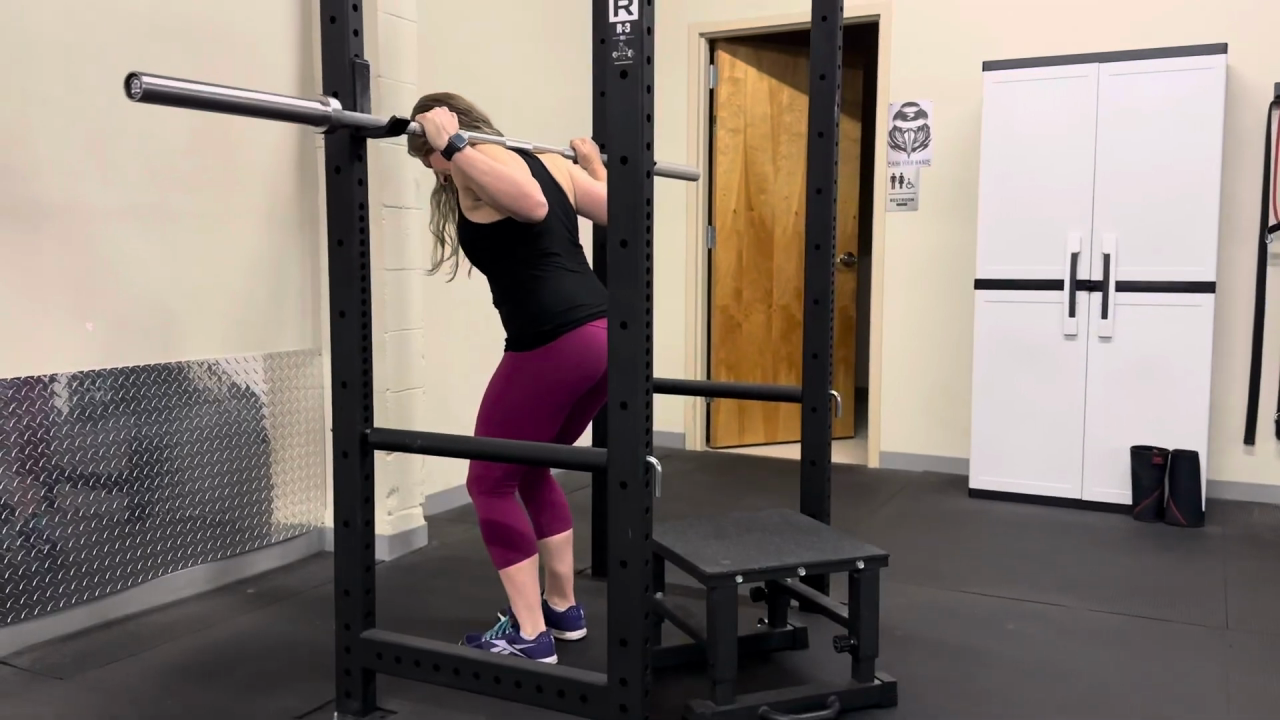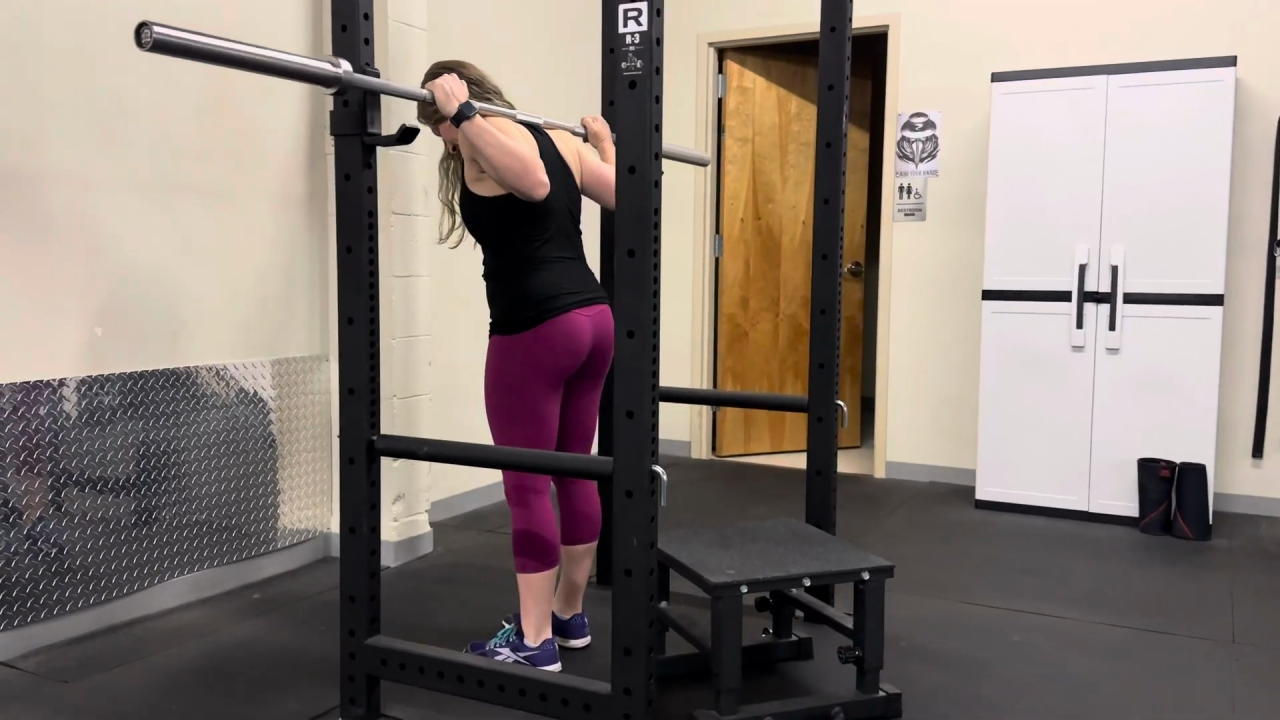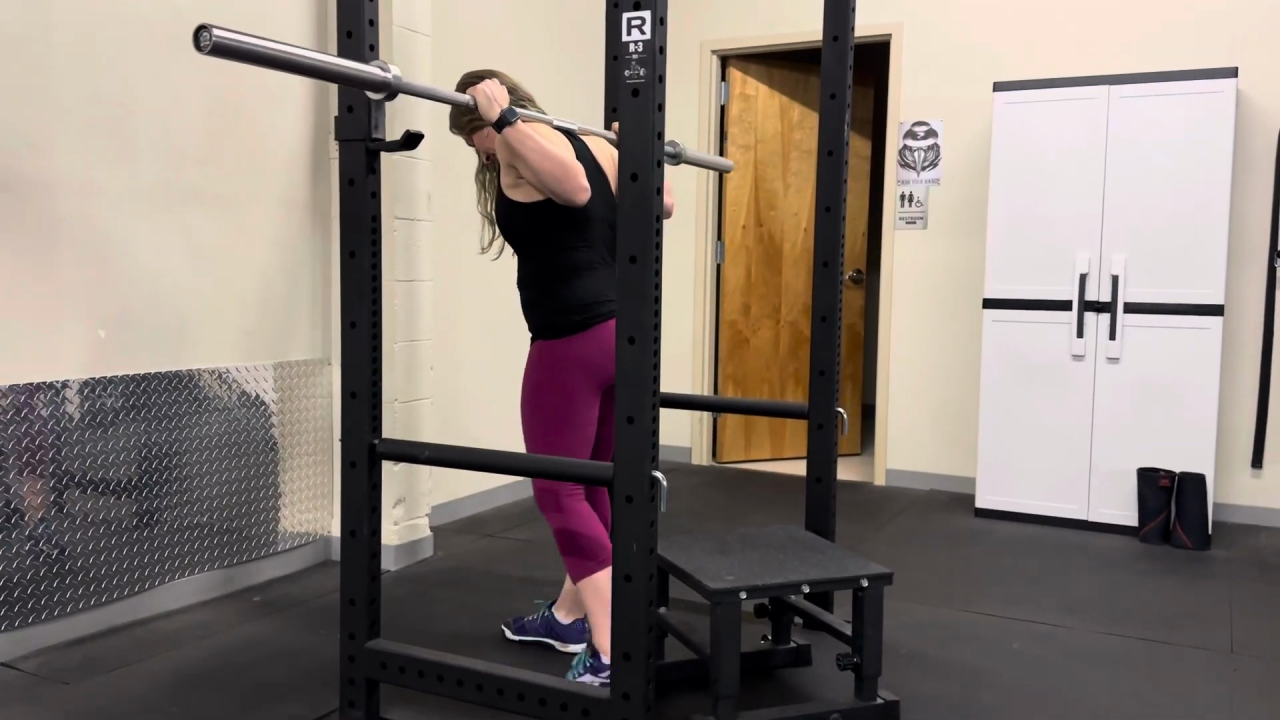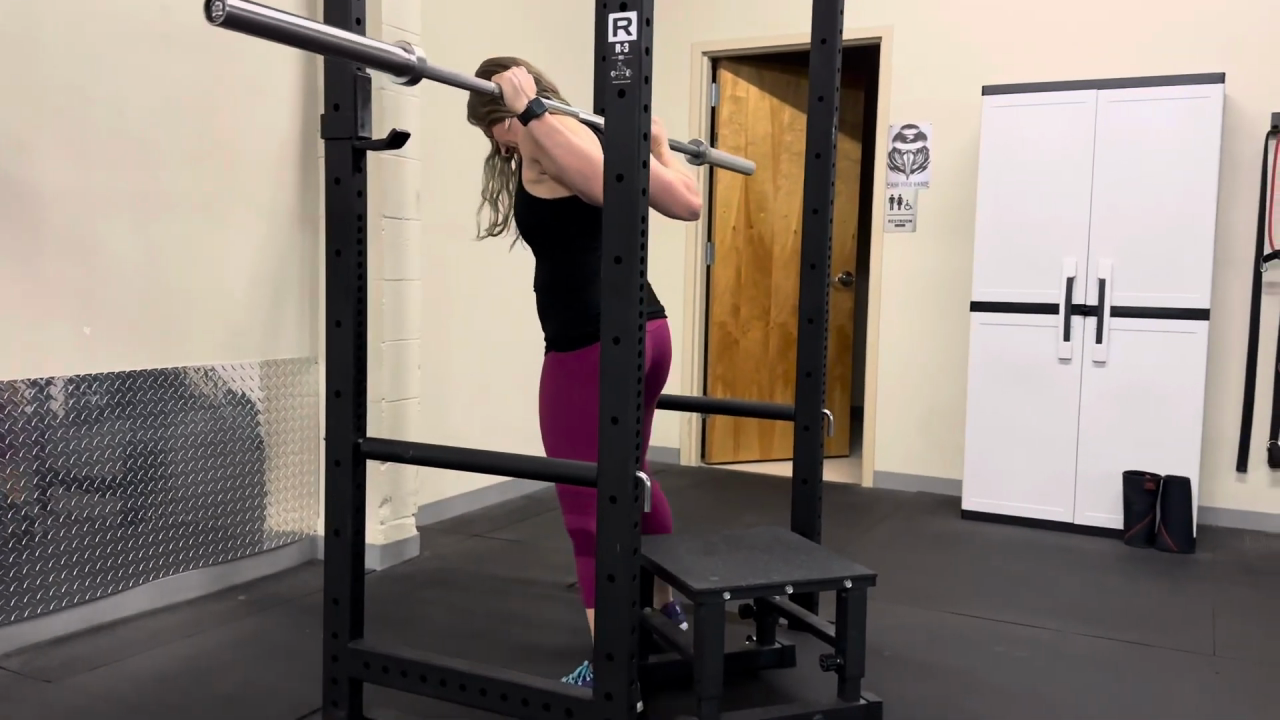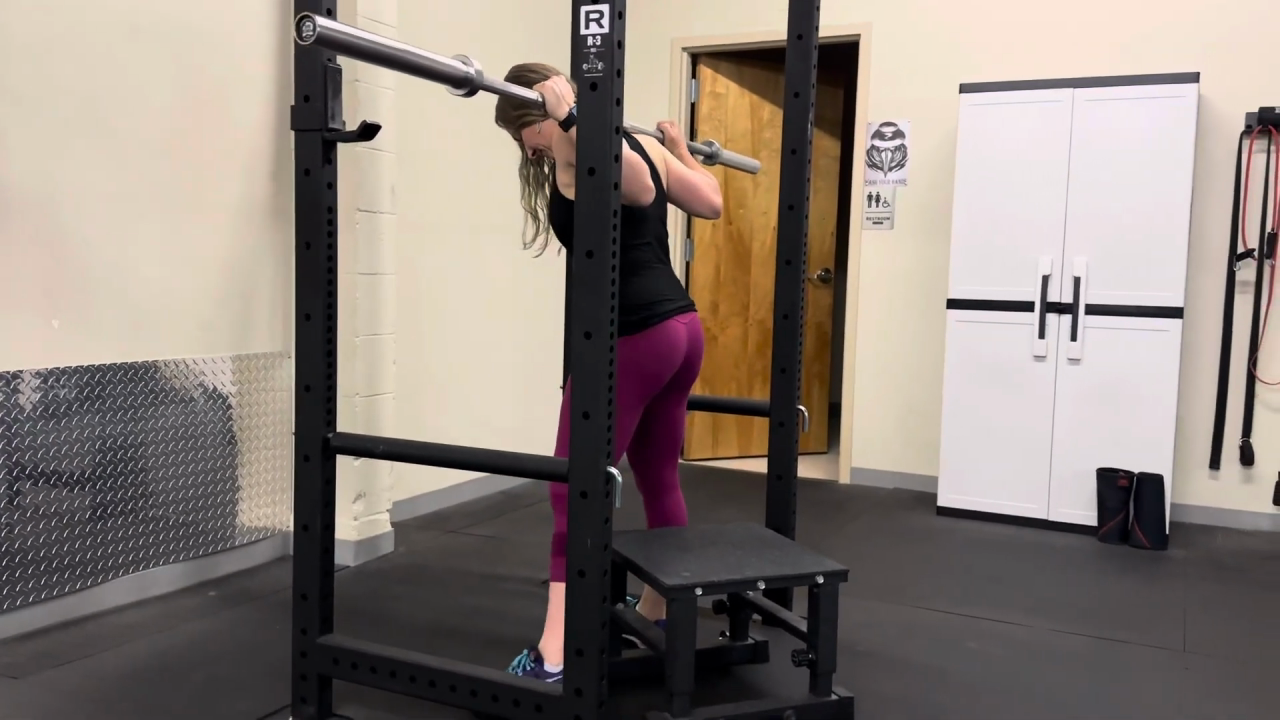
dt=0.7s
person 1, frame 1
left shoulder: (473, 164)
right shoulder: (548, 160)
left elbow: (532, 206)
left wrist: (450, 145)
right wrist: (595, 166)
left hip: (553, 346)
right hip: (602, 335)
left knee: (490, 483)
right knee: (530, 471)
left ankle: (529, 634)
right ankle: (563, 606)
person 1, frame 2
left shoulder: (485, 135)
right shoulder: (559, 138)
left elbow: (532, 183)
left wrist: (461, 115)
right wrist: (604, 143)
left hip: (535, 332)
right hip: (594, 320)
left knee: (528, 486)
right knee: (575, 474)
left ankle: (534, 641)
right ankle: (569, 614)
person 1, frame 3
left shoulder: (520, 144)
right shoulder: (593, 144)
left elbow: (573, 188)
right elbow: (661, 204)
left wrist: (503, 119)
left hip: (573, 341)
right hip: (621, 331)
left knee: (558, 494)
right knee: (592, 485)
left ankle: (609, 657)
right ankle: (568, 616)
person 1, frame 4
left shoulder: (546, 138)
right shoulder: (614, 139)
left elbow: (600, 186)
right elbow: (689, 203)
left wrist: (530, 112)
right wrist: (660, 147)
left hip: (590, 350)
right hip: (650, 334)
left knee: (588, 508)
right ankle: (663, 602)
person 1, frame 5
left shoulder: (577, 146)
right shoulder: (640, 141)
left elbow: (635, 184)
right elbow: (710, 201)
left wrist: (571, 118)
right wrist: (679, 149)
left hip: (630, 340)
right hip: (680, 329)
left knee: (575, 489)
right knee: (659, 480)
left ankle: (554, 654)
right ankle: (657, 610)
